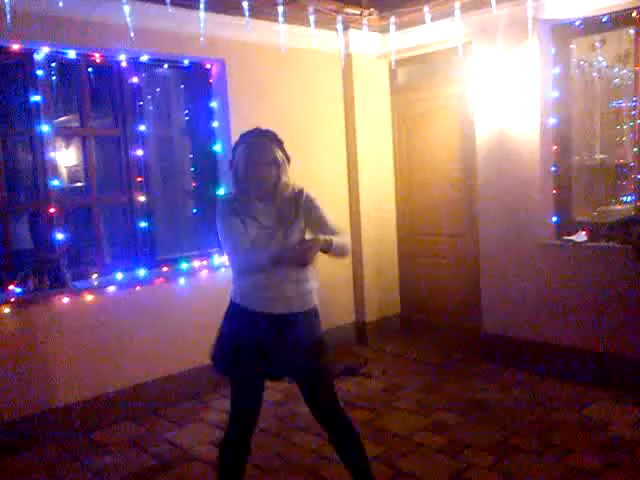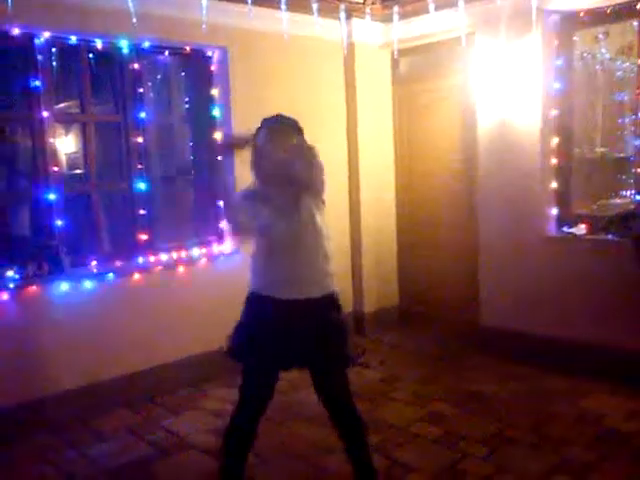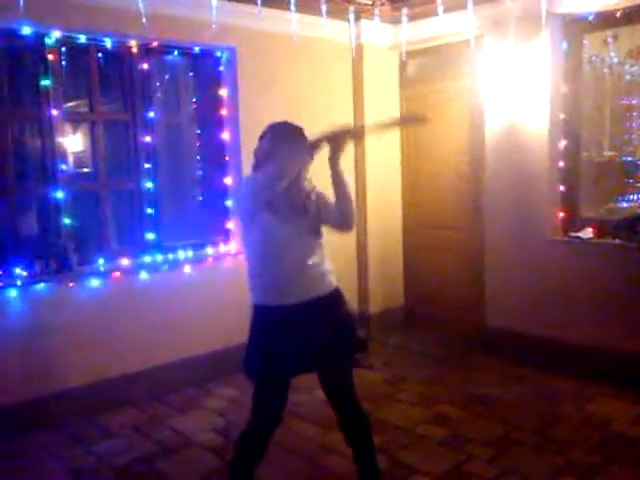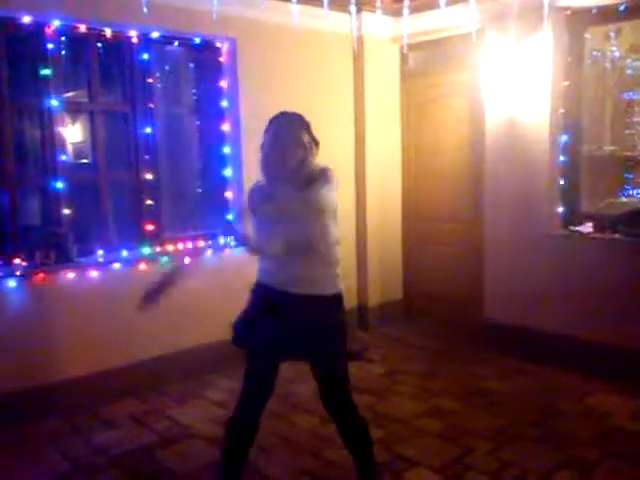
dt=0.5s
person 1, frame 1
left shoulder: (299, 201)
right shoulder: (230, 209)
left elbow: (342, 245)
right elbow: (239, 261)
left wrist: (321, 242)
right wrist: (281, 255)
left hip: (298, 318)
right hip: (249, 321)
left knee: (328, 410)
right knee: (243, 417)
person 1, frame 2
left shoulder: (310, 188)
right shoulder: (251, 198)
left elbow: (307, 156)
right elbow: (241, 227)
left wrist: (244, 141)
left hip: (317, 307)
right hip: (268, 310)
left knee: (339, 401)
right knee: (250, 406)
person 1, frame 3
left shoulder: (314, 197)
right shoulder: (249, 193)
left elbow: (346, 223)
right elbow: (272, 177)
left wrist: (335, 163)
right wrist: (322, 142)
left hip: (324, 308)
right hip: (274, 316)
left knee: (346, 403)
right knee: (266, 417)
person 1, frame 4
left shoulder: (322, 180)
right shoulder: (259, 194)
left elbow: (320, 206)
right elbow: (266, 245)
left hip: (320, 304)
right hip: (273, 303)
left knee: (338, 401)
right knee: (252, 399)
